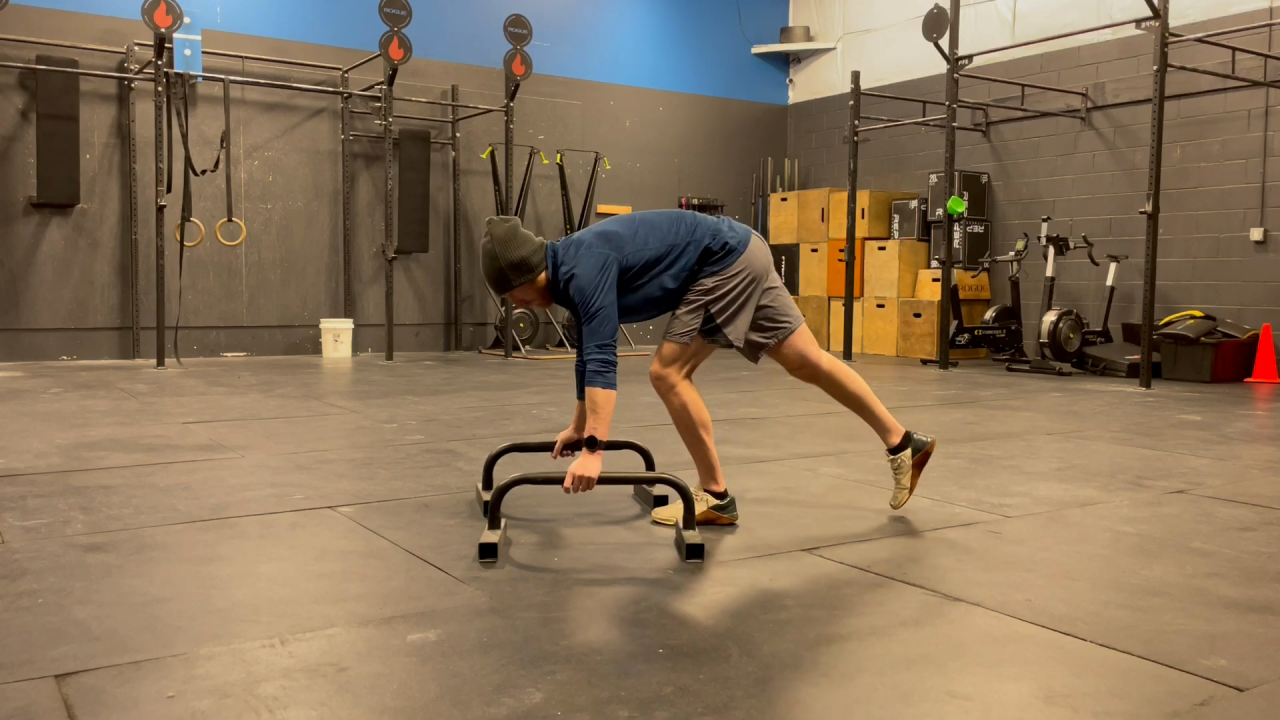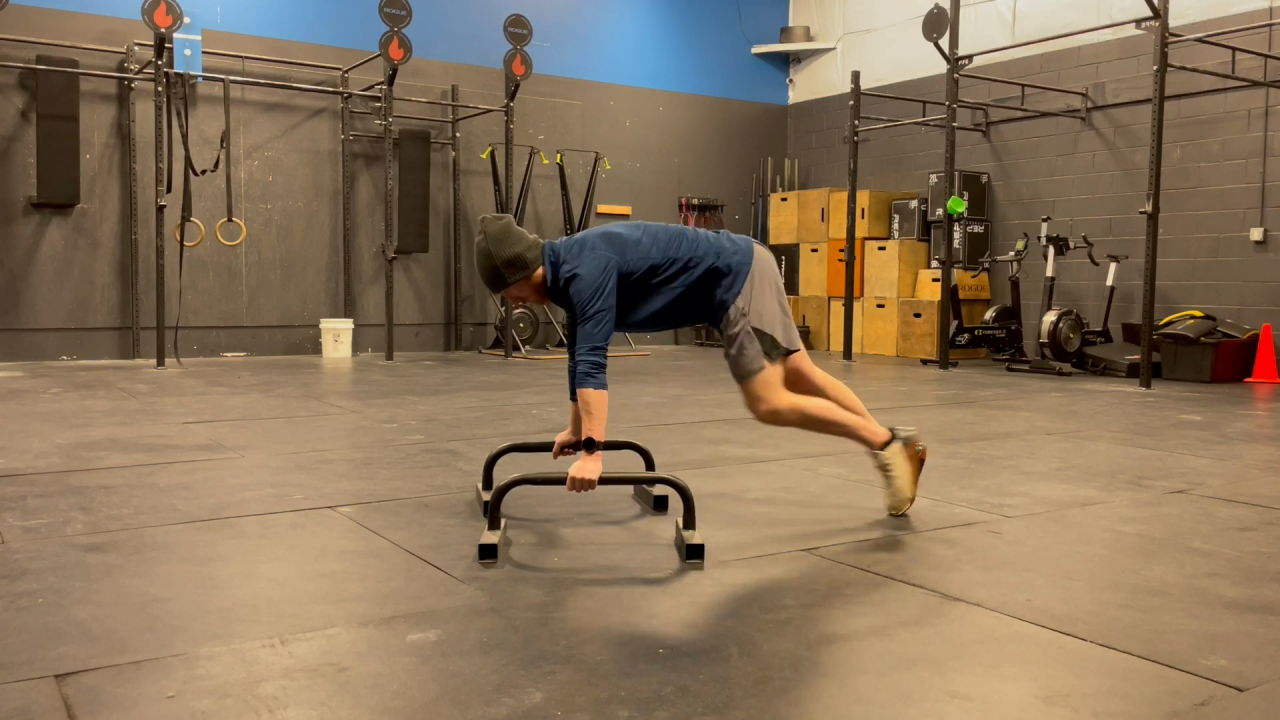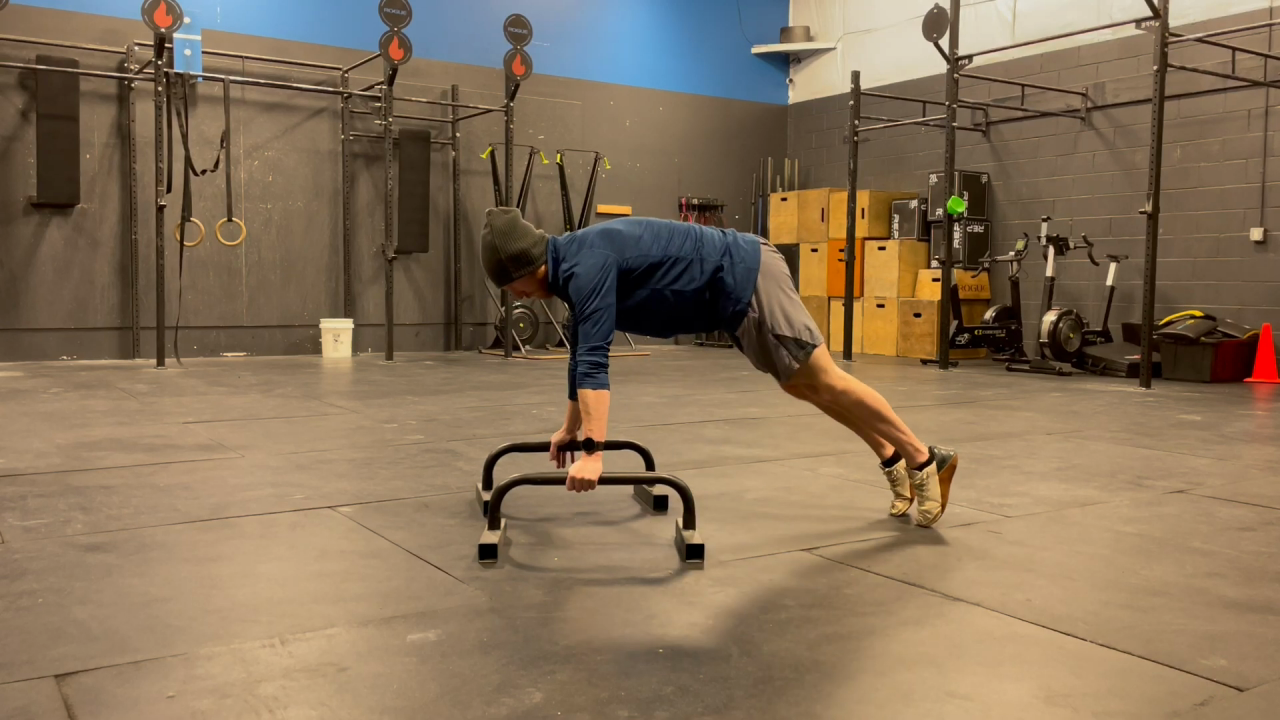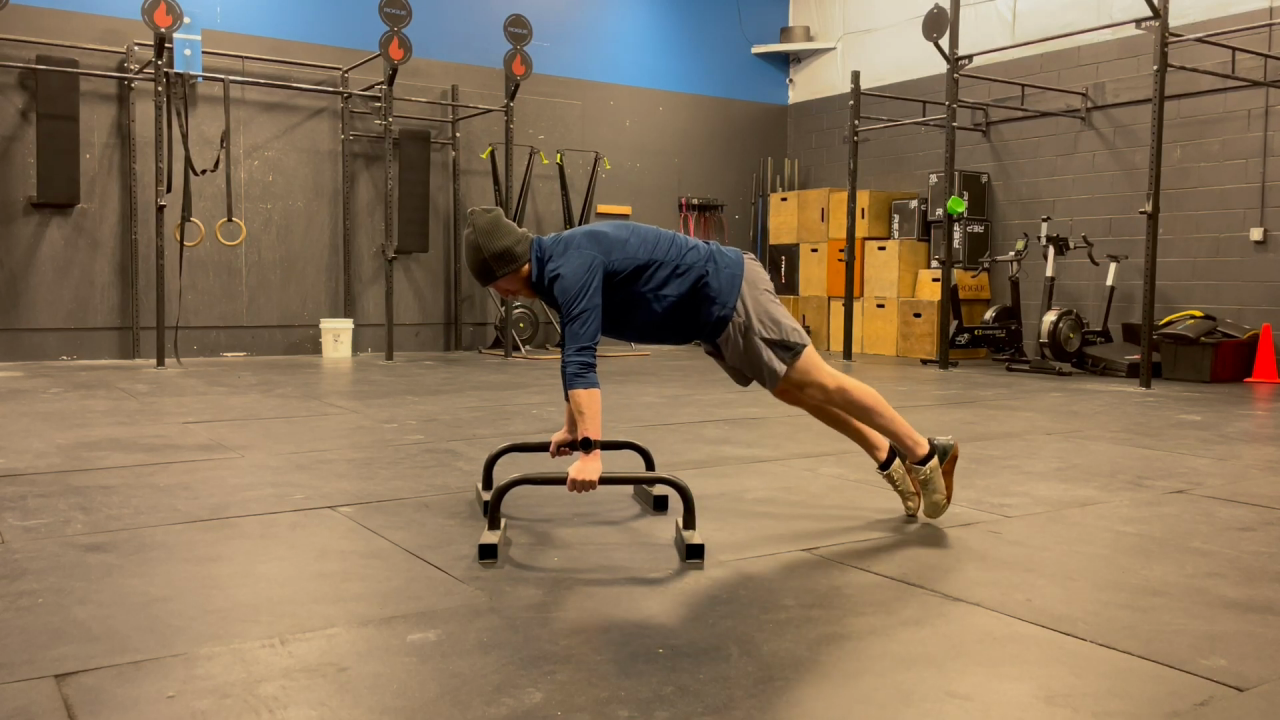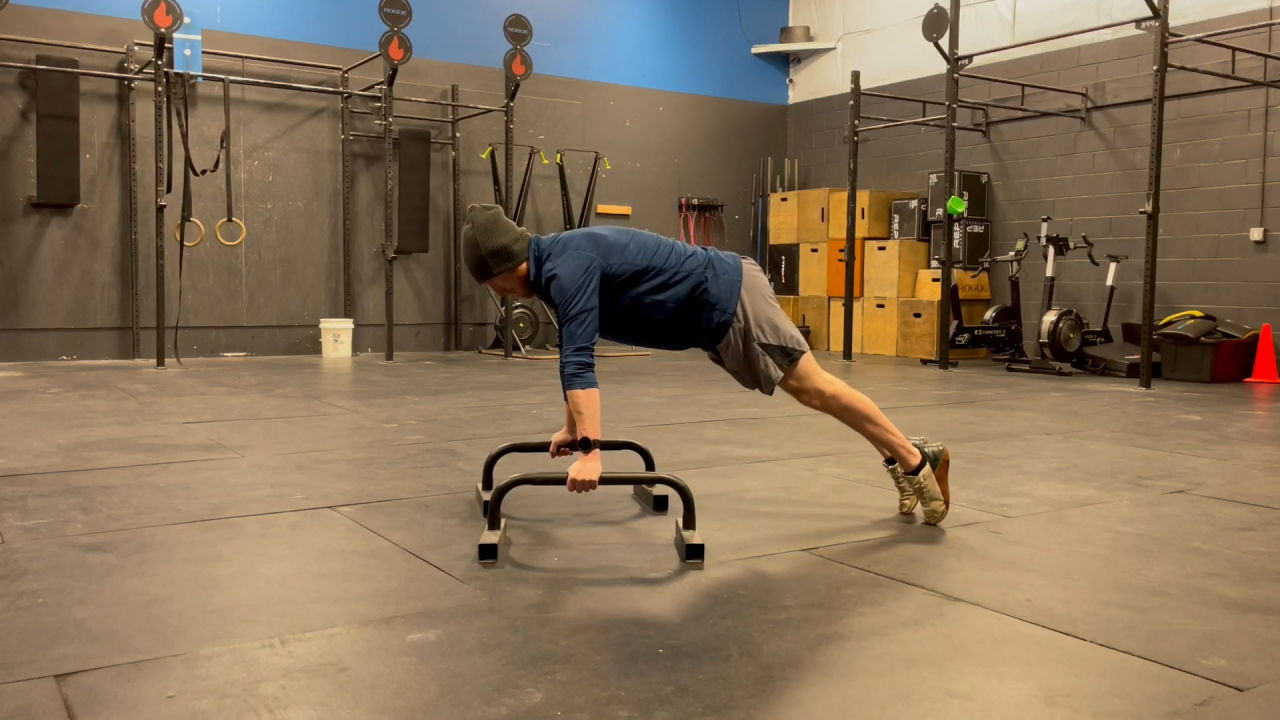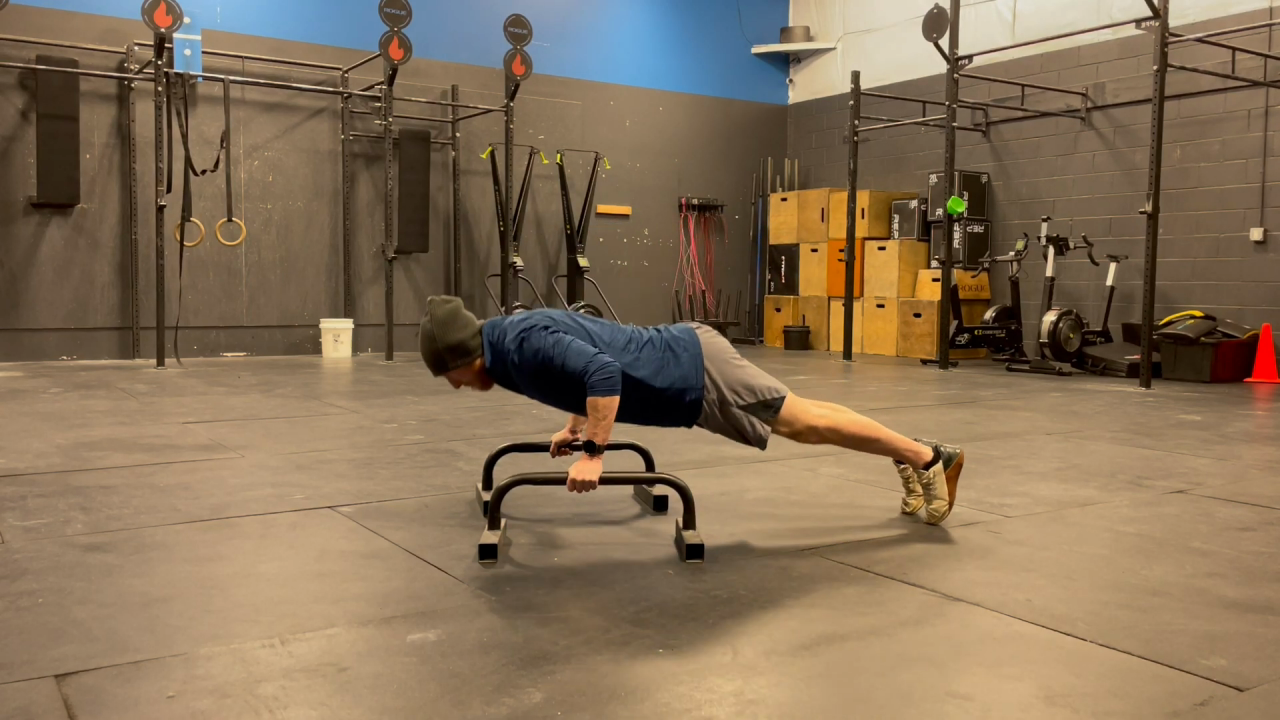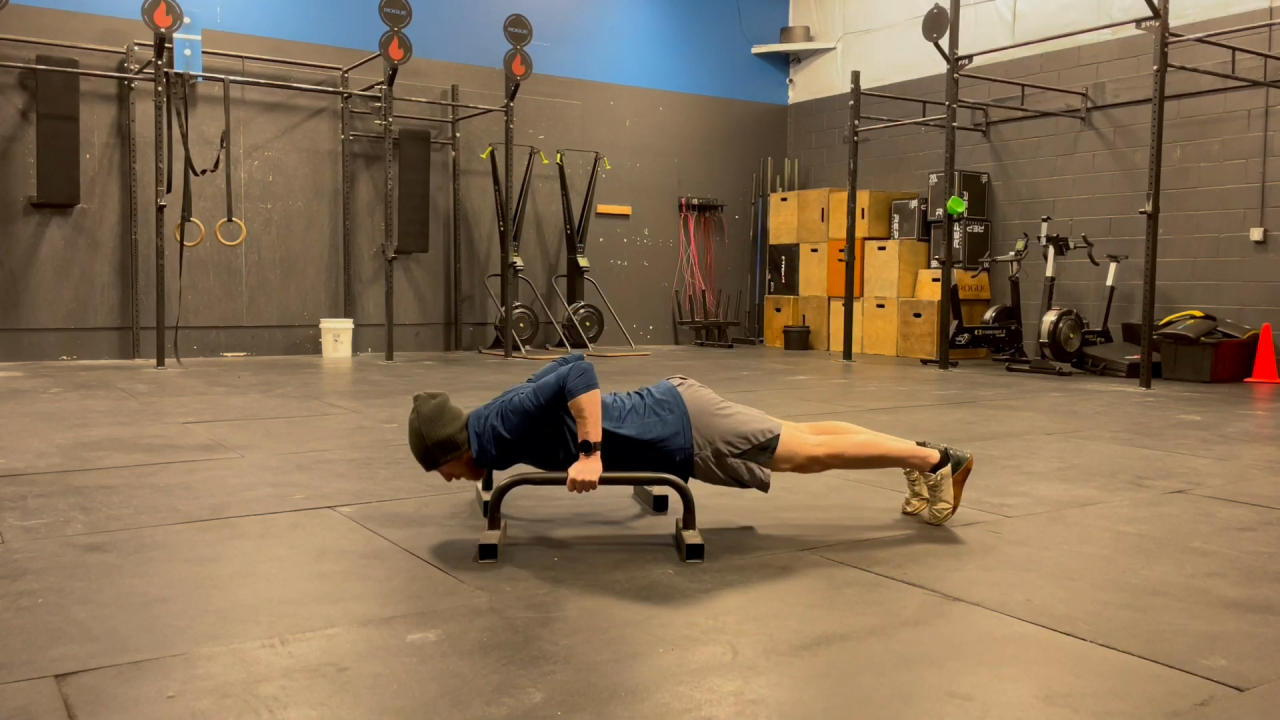
dt=0.7s
person 1, frame 1
left shoulder: (584, 270)
right shoulder: (573, 271)
left elbow: (602, 360)
right elbow: (589, 353)
left wrist: (592, 450)
right wrist: (576, 427)
left hip: (728, 260)
right hip: (742, 257)
left knee: (668, 373)
right knee: (808, 363)
left ankle: (715, 496)
right ankle: (903, 445)
person 1, frame 2
left shoulder: (586, 270)
right shoulder: (569, 271)
left elbow: (594, 361)
right elbow: (580, 355)
left wrist: (592, 453)
right wrist: (575, 430)
left hip: (738, 274)
right hip: (739, 273)
left knee: (769, 402)
right knee: (800, 376)
left ankle: (887, 444)
right ankle: (893, 452)
person 1, frame 3
left shoulder: (586, 267)
right shoulder: (576, 265)
left elbow: (594, 360)
right elbow: (583, 351)
left wrist: (593, 453)
right wrist: (571, 427)
left hip: (745, 281)
right hip: (740, 282)
left knee: (823, 381)
right knee: (801, 384)
left ankle: (924, 460)
right ankle: (893, 458)
person 1, frame 4
left shoulder: (570, 267)
right shoulder: (558, 267)
left elbow: (582, 361)
right elbow: (574, 356)
left wrist: (590, 452)
right wrist: (571, 428)
left hip: (727, 294)
right hip: (717, 309)
left knee: (817, 383)
right knee: (797, 392)
left ankle: (924, 453)
right ankle: (889, 459)
person 1, frame 5
left shoulder: (565, 267)
right shoulder: (557, 264)
left elbow: (578, 361)
right elbow: (578, 354)
left wrist: (590, 452)
right wrist: (574, 427)
left hip: (726, 298)
right hip: (716, 311)
left knee: (814, 388)
right knee: (809, 388)
left ankle: (918, 461)
right ankle: (897, 457)
person 1, frame 6
left shoulder: (522, 344)
right shoulder: (515, 338)
left elbow: (603, 373)
left wrist: (593, 455)
right wrist: (575, 428)
left hip: (696, 374)
right hip: (685, 363)
left knee: (808, 424)
right knee: (803, 419)
left ankle: (927, 457)
right ankle: (909, 457)
person 1, frame 7
left shoulder: (502, 429)
right shoulder: (503, 422)
left elbow: (577, 370)
right elbow: (565, 377)
left wrist: (589, 453)
right wrist: (568, 445)
left hip: (686, 429)
right hip: (672, 408)
left knee: (811, 453)
right knee: (800, 437)
left ankle: (937, 461)
right ankle: (917, 453)
